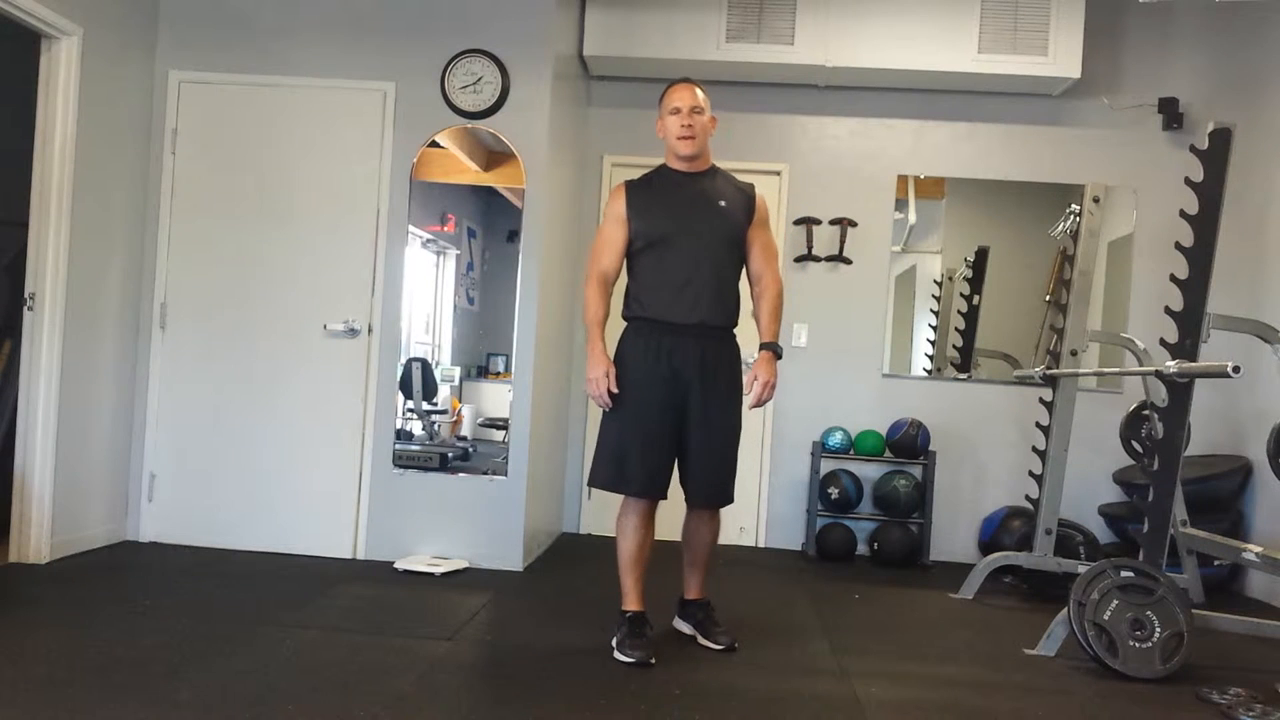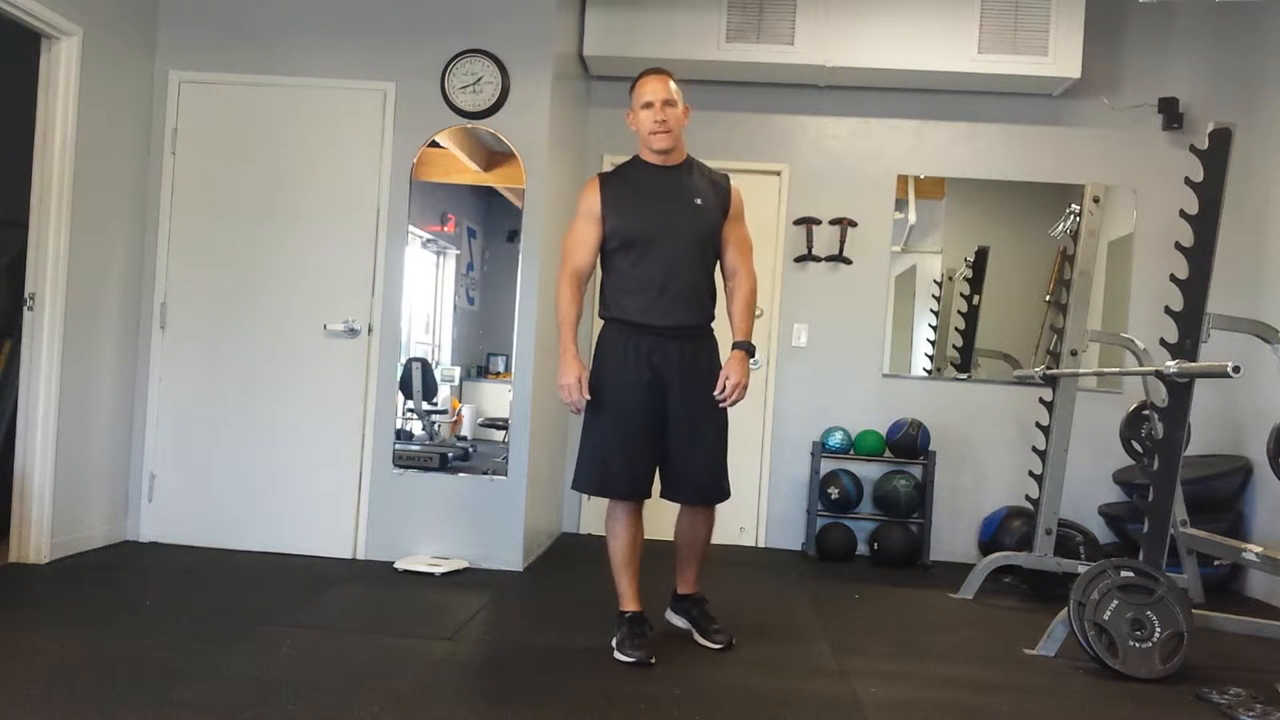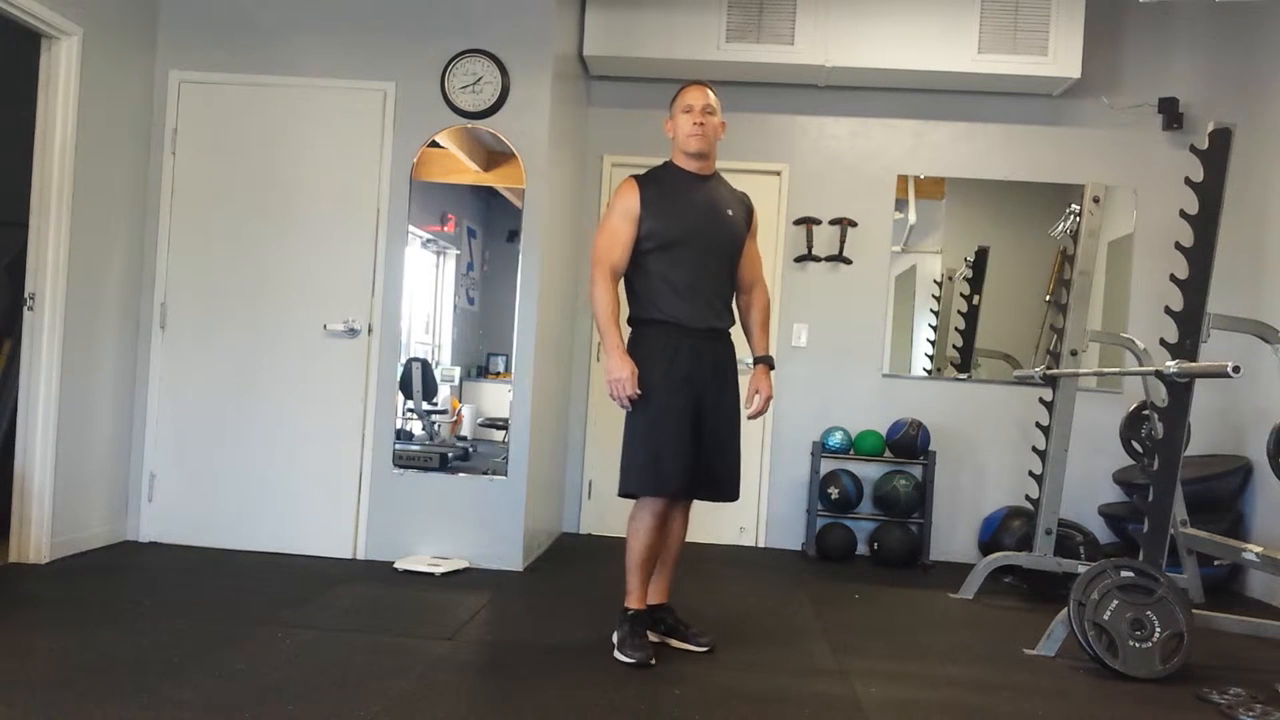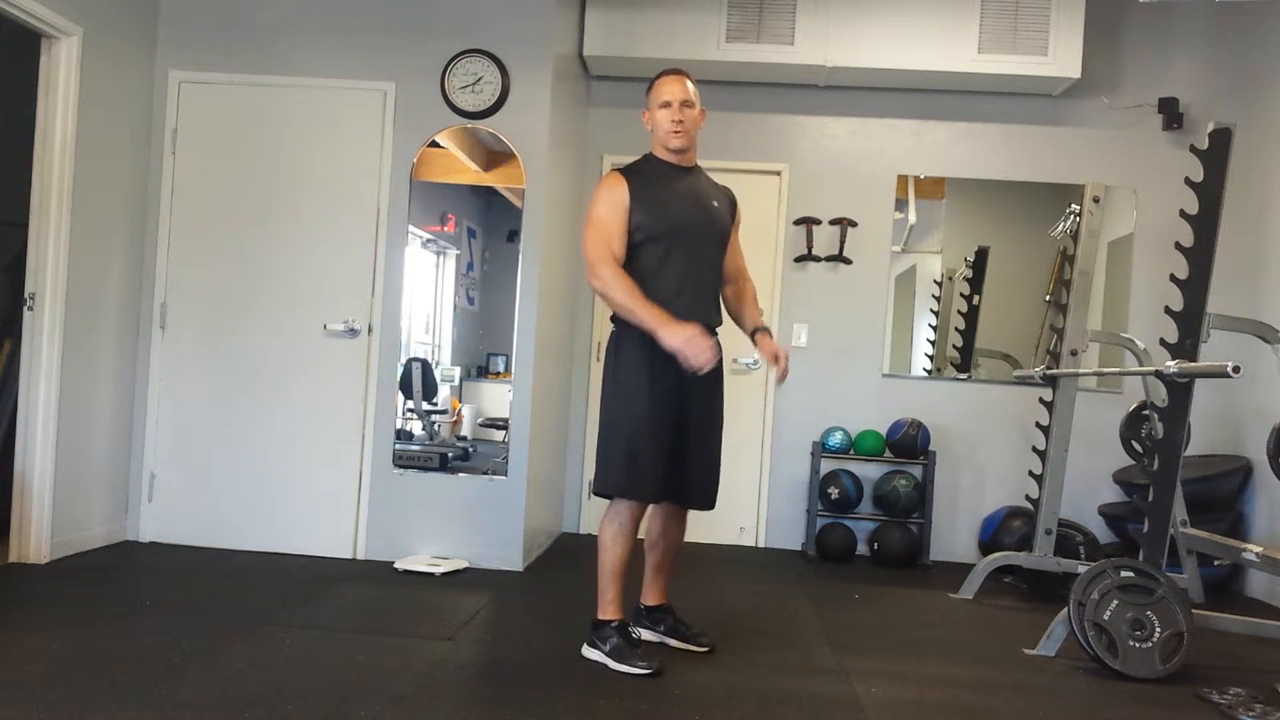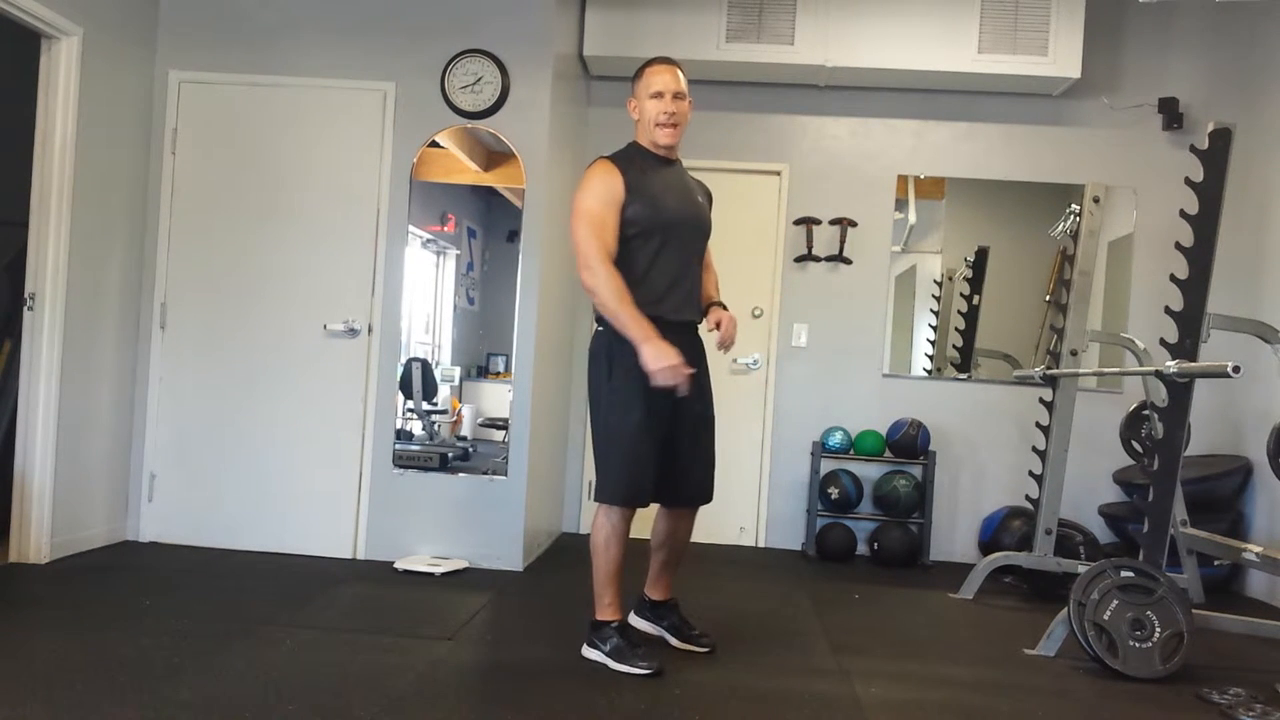
dt=1s
person 1, frame 1
left shoulder: (744, 199)
right shoulder: (631, 195)
left elbow: (765, 279)
right elbow: (600, 275)
left wrist: (768, 350)
right wrist: (596, 349)
left hip: (715, 355)
right hip: (647, 350)
left knee: (709, 493)
right knee: (639, 491)
left ankle: (694, 604)
right ankle: (632, 616)
person 1, frame 2
left shoulder: (720, 191)
right shoulder: (604, 190)
left elbow: (740, 274)
right elbow: (573, 273)
left wrist: (740, 349)
right wrist: (568, 354)
left hip: (695, 352)
right hip: (626, 351)
left knee: (701, 489)
right knee: (625, 491)
left ankle: (688, 596)
right ankle: (630, 616)
person 1, frame 3
left shoulder: (739, 206)
right shoulder: (638, 192)
left elbow: (752, 289)
right elbow: (605, 273)
left wrist: (762, 362)
right wrist: (614, 350)
left hip: (715, 356)
right hip: (658, 349)
left knee: (683, 491)
right knee: (657, 488)
left ankle: (659, 608)
right ankle: (632, 613)
person 1, frame 4
left shoulder: (721, 198)
right shoulder: (622, 186)
left elbow: (734, 275)
right elbow: (602, 271)
left wrist: (757, 330)
right wrist: (666, 328)
left hip: (702, 355)
right hip: (644, 351)
left knee: (680, 492)
right knee: (631, 492)
left ankle: (652, 611)
right ankle: (605, 627)
person 1, frame 5
left shoulder: (697, 190)
right shoulder: (610, 176)
right elbow: (594, 265)
left wrist: (717, 306)
right wrist: (646, 342)
left hip: (686, 349)
right hip: (630, 352)
left knee: (687, 490)
right knee: (622, 493)
left ankle: (657, 604)
right ankle: (605, 629)
